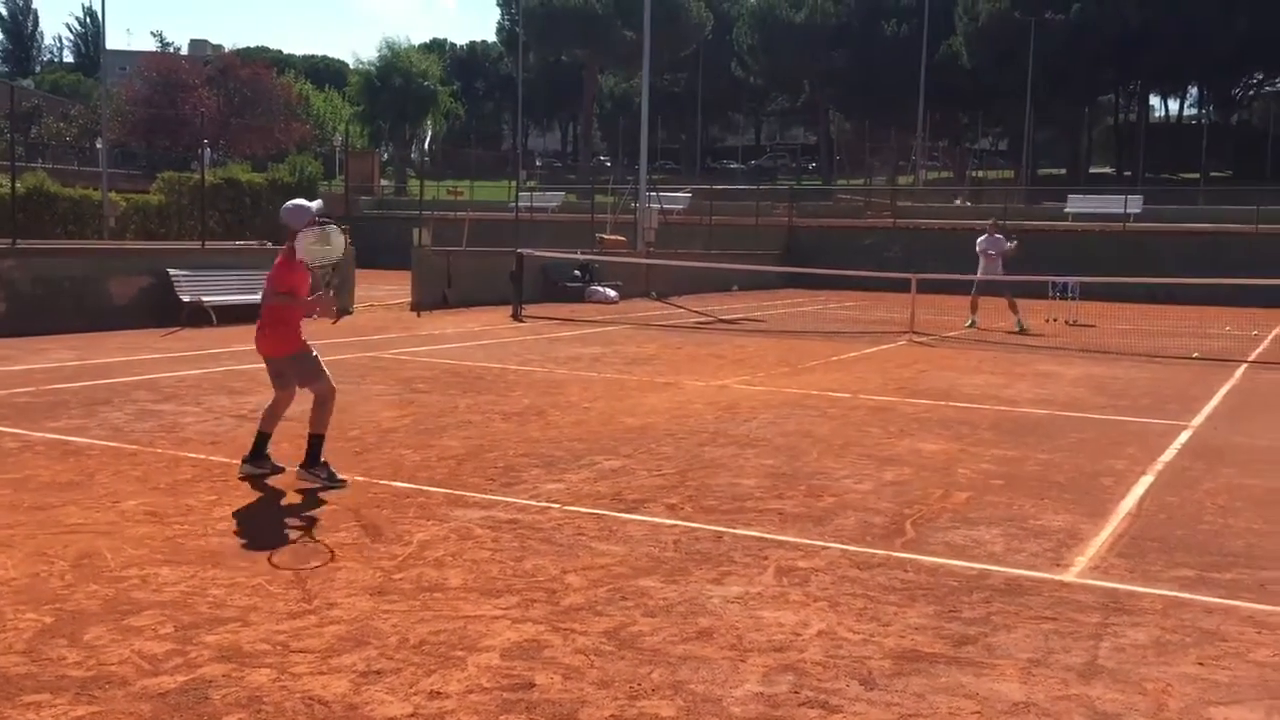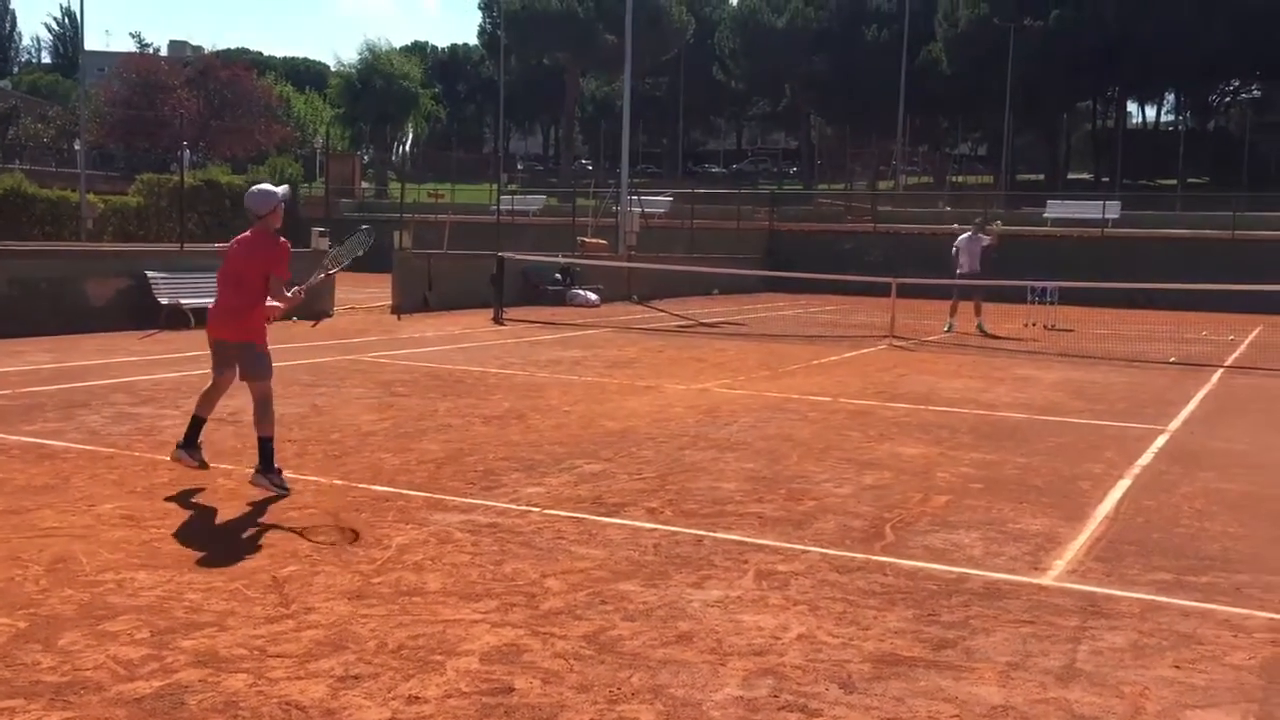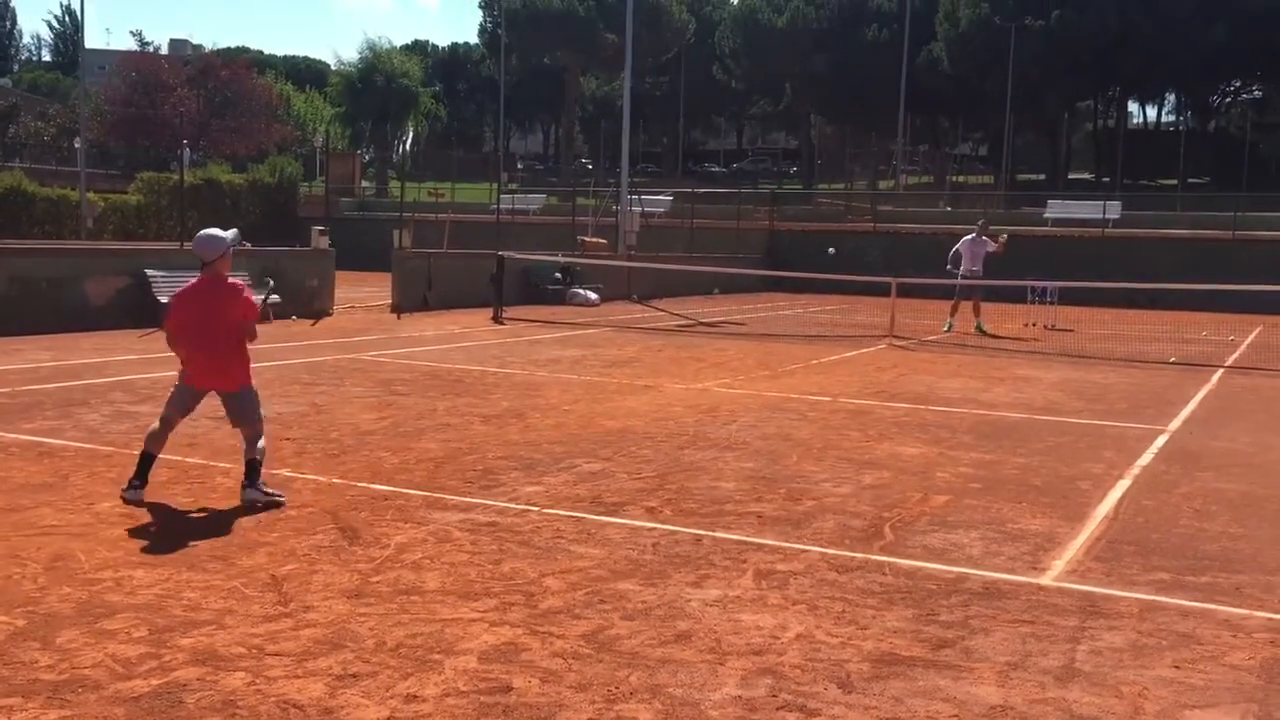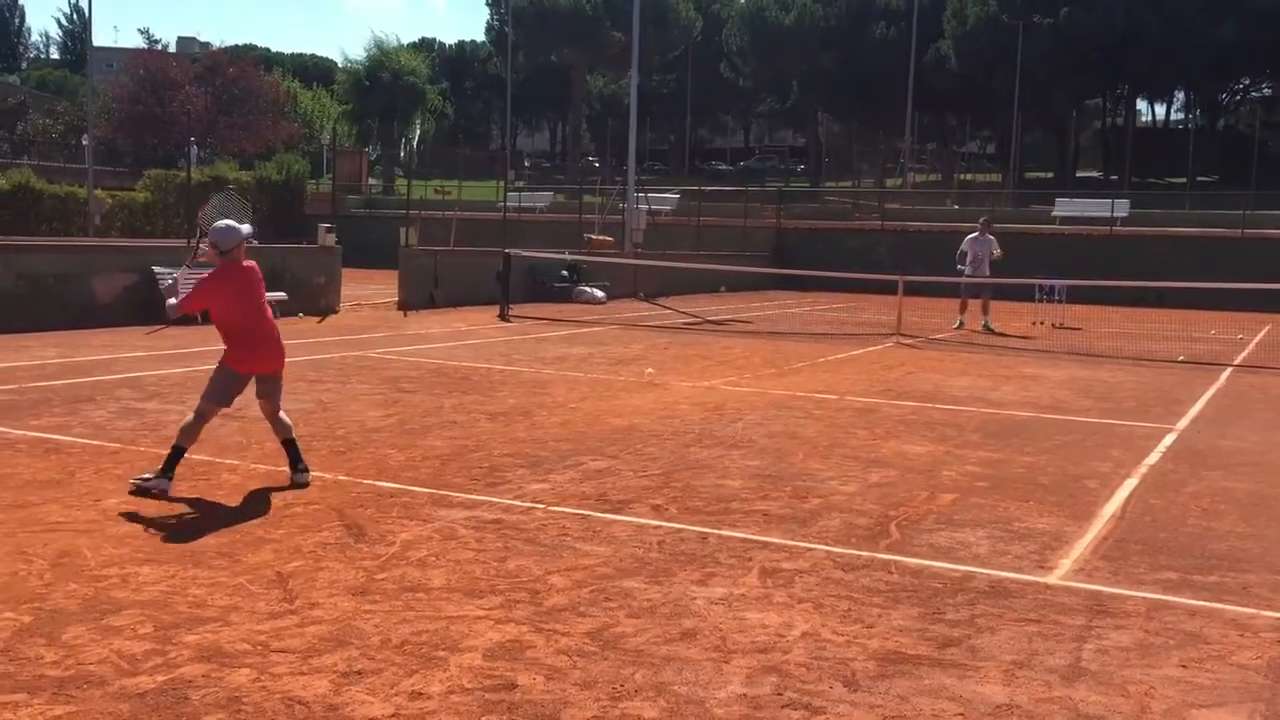
dt=0.3s
person 1, frame 1
left shoulder: (294, 257)
right shoulder: (292, 260)
right elbow: (271, 301)
left wrist: (319, 306)
right wrist: (311, 305)
left hip: (271, 337)
right hip: (283, 339)
left knee: (284, 395)
right knee: (325, 392)
left ankle: (256, 457)
right ankle: (312, 463)
person 1, frame 2
left shoulder: (237, 243)
right shoulder: (278, 246)
right elbow: (280, 294)
right wrist: (291, 299)
left hip: (219, 323)
right hip: (248, 328)
left knee: (219, 383)
right knee: (263, 396)
left ankle: (189, 445)
right ankle: (265, 468)
person 1, frame 3
left shoulder: (181, 296)
right shoulder: (237, 291)
left elbow: (173, 340)
right elbow: (251, 336)
left hip: (195, 371)
right hip: (233, 372)
left knee: (165, 421)
right knee: (254, 434)
left ankle: (137, 484)
right ankle: (252, 484)
person 1, frame 4
left shoulder: (209, 283)
right shoulder: (252, 270)
left elbow: (174, 311)
left wrist: (172, 293)
right wrist: (216, 259)
left hip: (242, 356)
right hip: (274, 353)
left knee: (201, 414)
right knee: (272, 409)
left ankle: (164, 475)
right ankle: (297, 466)
